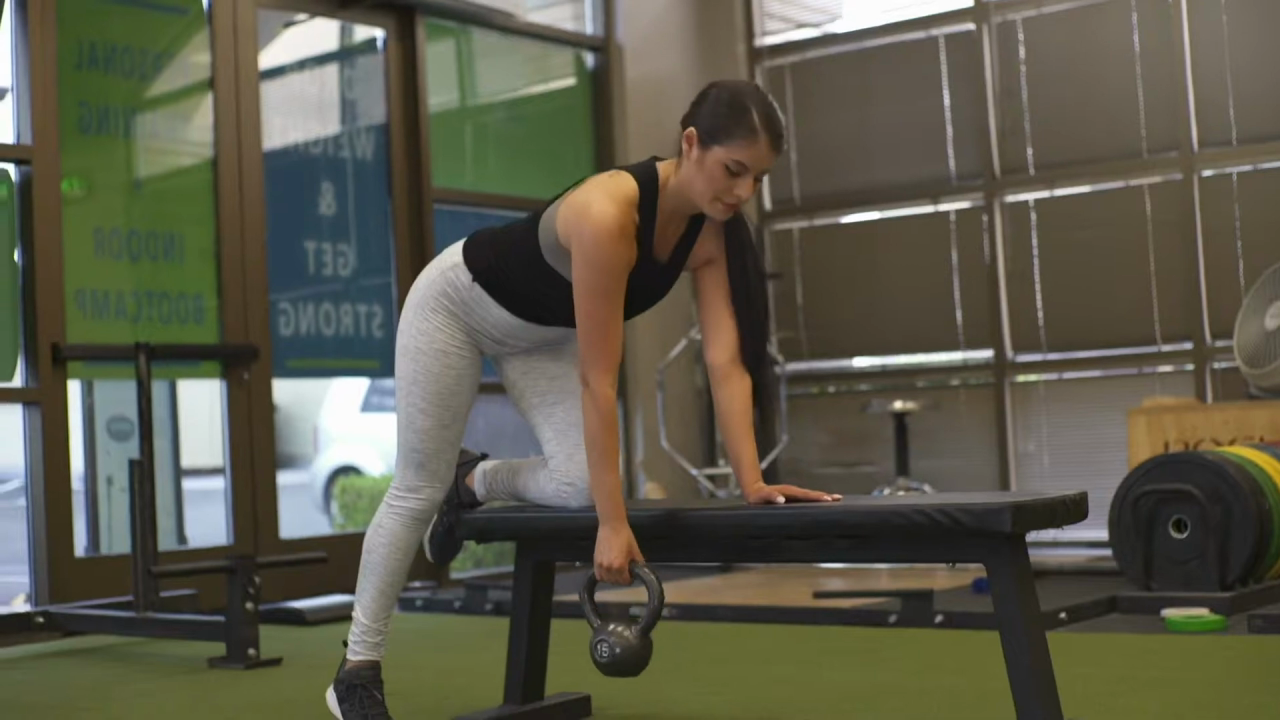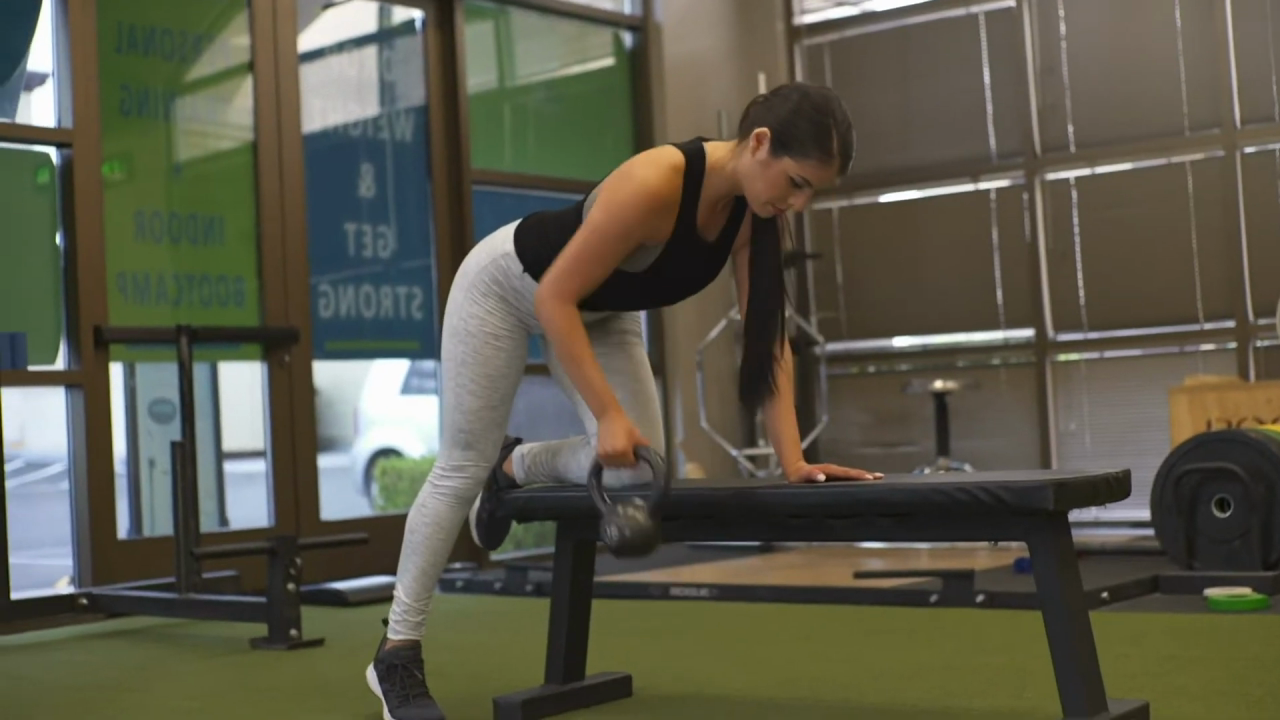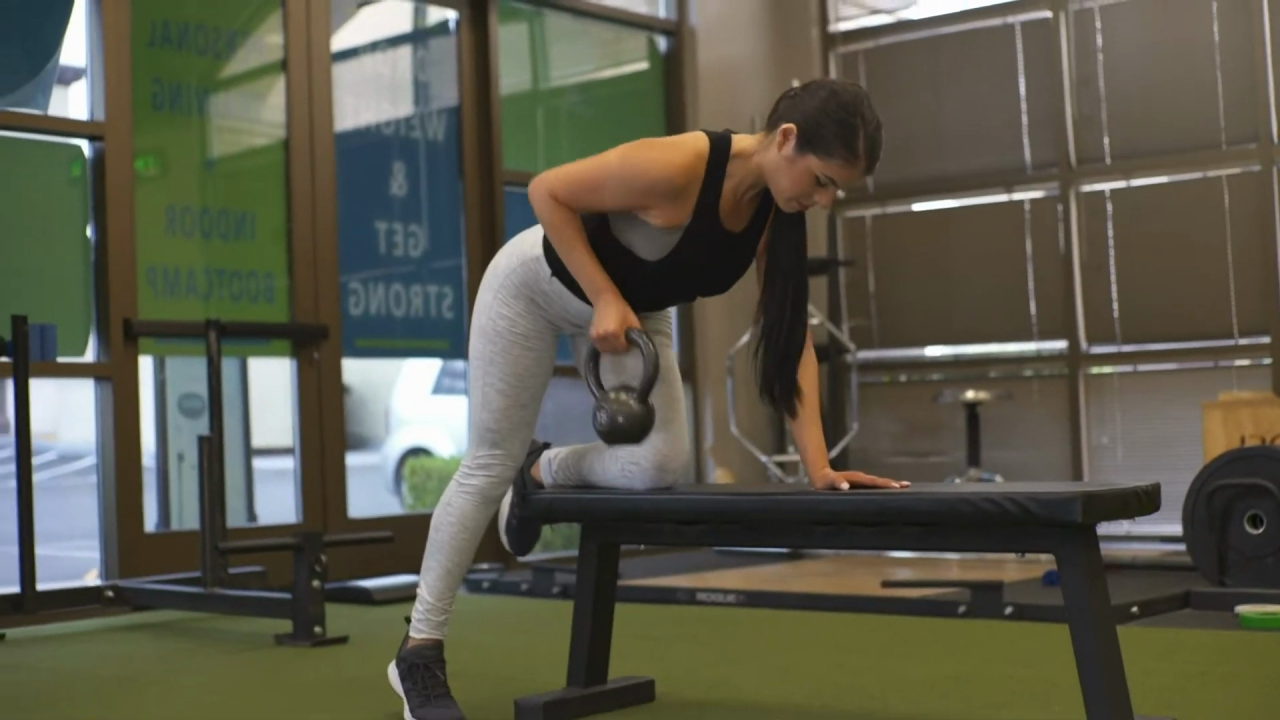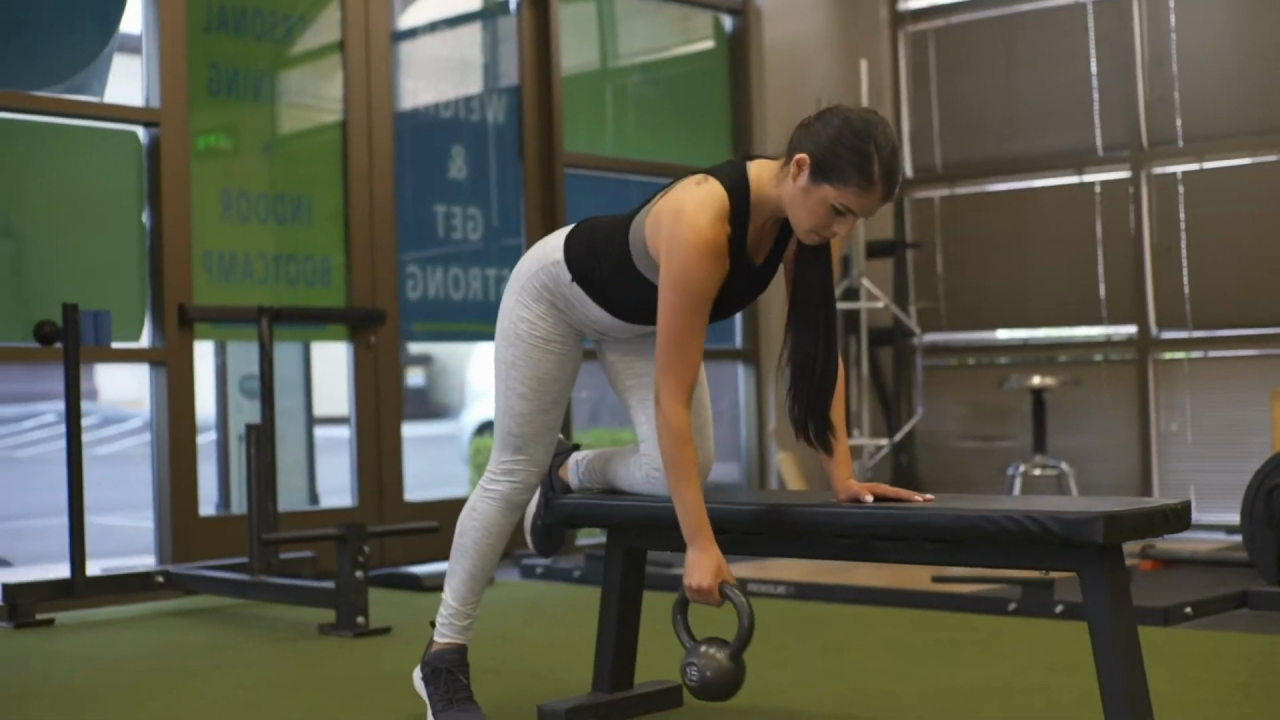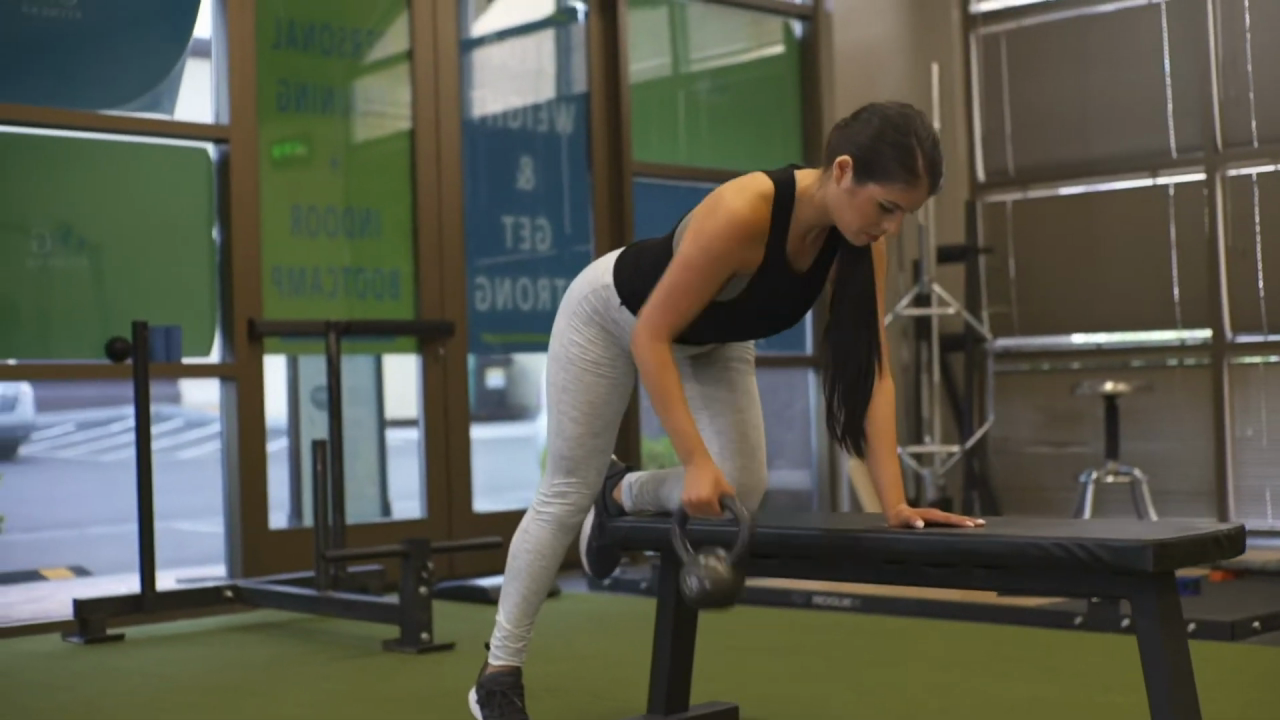
dt=1s
person 1, frame 1
left shoulder: (715, 230)
right shoulder: (608, 213)
left elbow: (726, 359)
right elbow: (598, 379)
left wrist: (751, 480)
right wrist: (613, 523)
left hip: (543, 330)
right hip: (458, 304)
left knee: (584, 485)
right knee: (419, 489)
left ankle: (475, 482)
right ankle: (357, 669)
person 1, frame 2
left shoulder: (755, 205)
right shoulder: (656, 182)
left elbow: (767, 336)
right elbow: (552, 298)
left wrist: (792, 459)
right wrist: (606, 416)
left hip: (597, 306)
right hip: (508, 285)
left knee: (637, 459)
right knee: (462, 468)
left ankle: (515, 466)
right ankle: (397, 651)
person 1, frame 3
left shoulder: (780, 206)
right shoulder: (676, 165)
left elbow: (790, 337)
right elbow: (546, 191)
left wrist: (818, 465)
right wrist: (603, 295)
left hip: (635, 307)
right hip: (536, 286)
left knee: (658, 466)
right knee: (490, 465)
left ankle: (544, 471)
right ankle: (419, 650)
person 1, frame 4
left shoulder: (806, 209)
right shoulder: (700, 224)
left elbow: (819, 348)
right elbow: (671, 398)
left wrist: (843, 477)
right wrist: (699, 545)
left hip: (643, 313)
right hip: (559, 290)
left knee: (684, 473)
right knee: (515, 472)
left ankle: (571, 472)
right ankle: (443, 655)
person 1, frame 5
left shoulder: (858, 235)
right shoulder: (743, 213)
left elbow: (871, 370)
right elbow: (649, 334)
left wrist: (895, 501)
right wrist: (694, 460)
left hip: (713, 333)
right hip: (613, 315)
left knee: (737, 492)
right knee: (565, 497)
left ankle: (624, 494)
